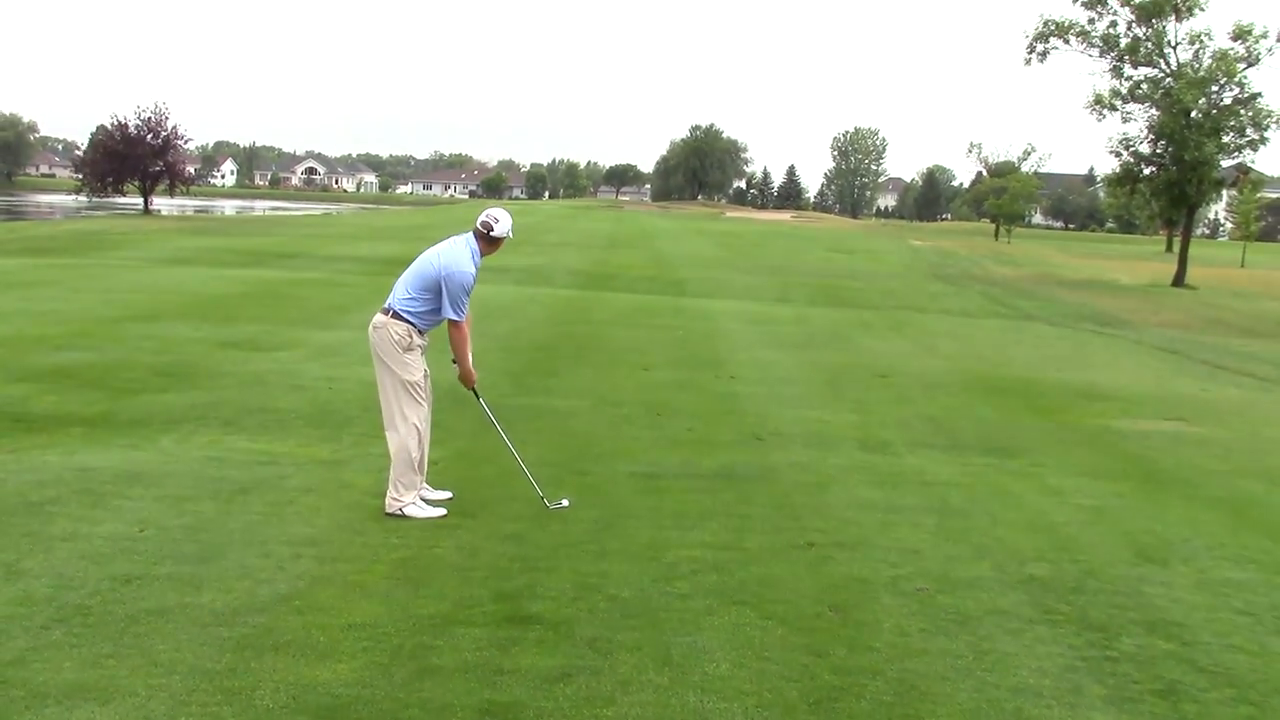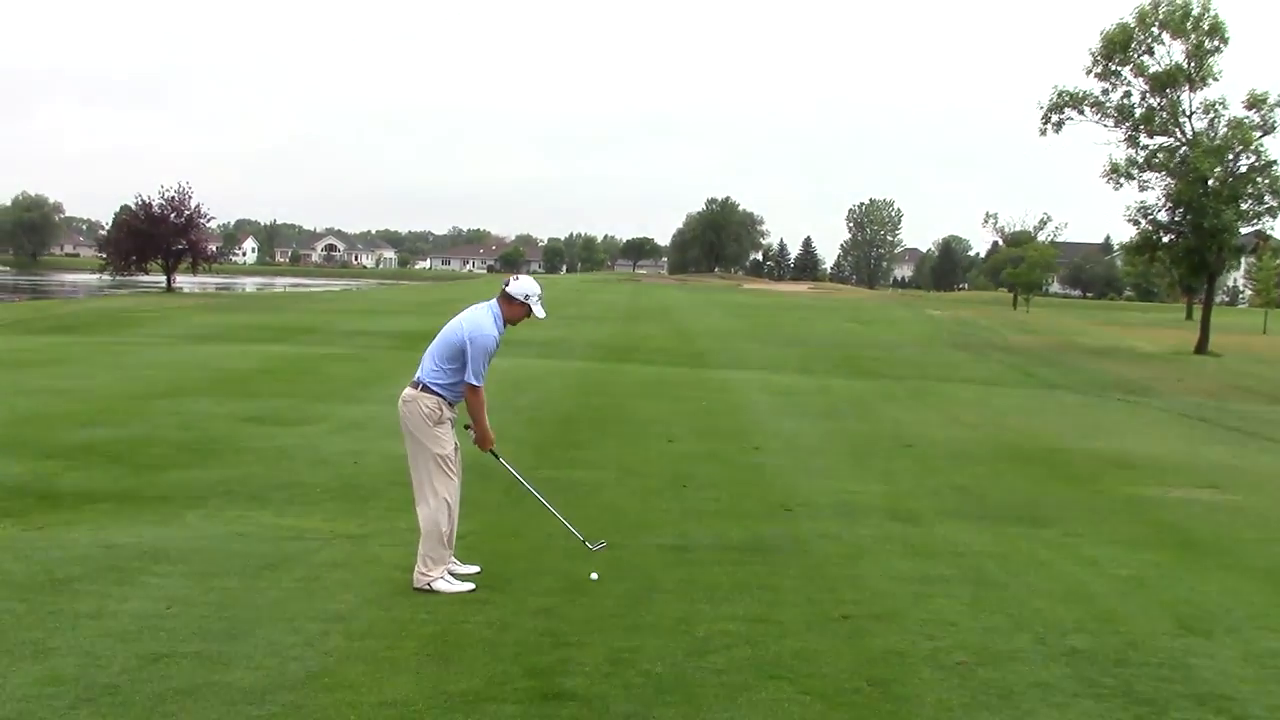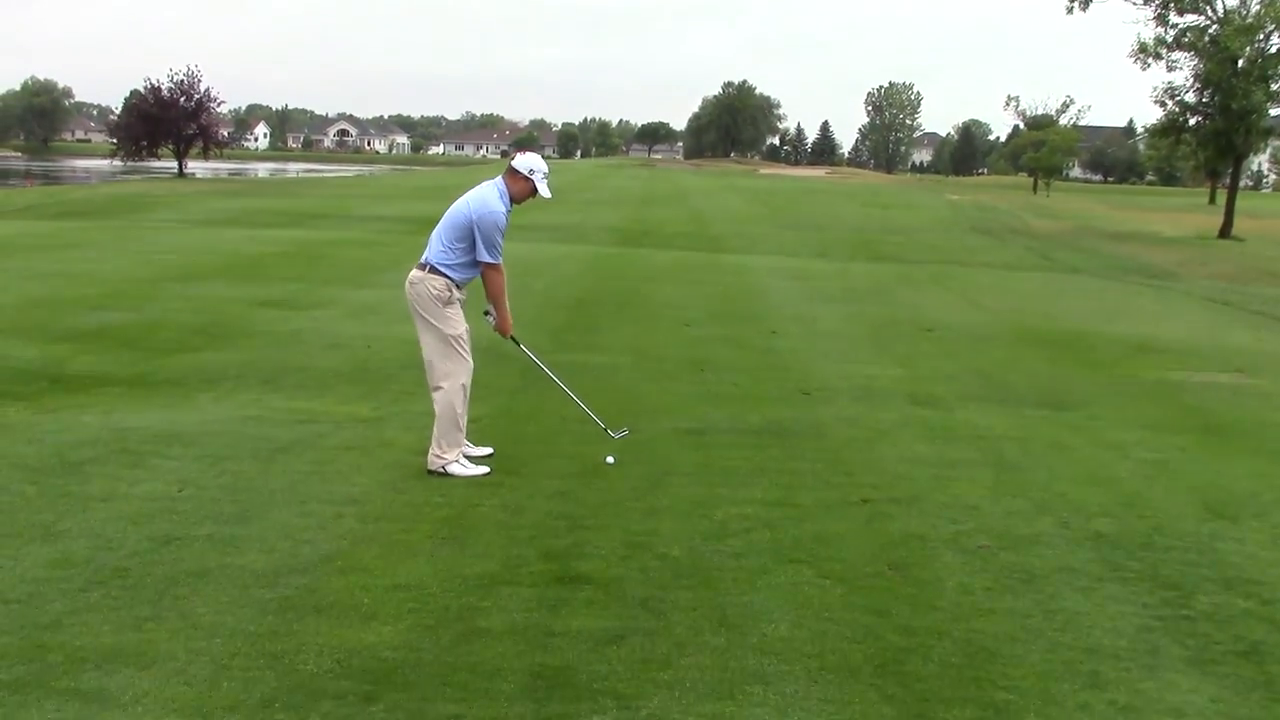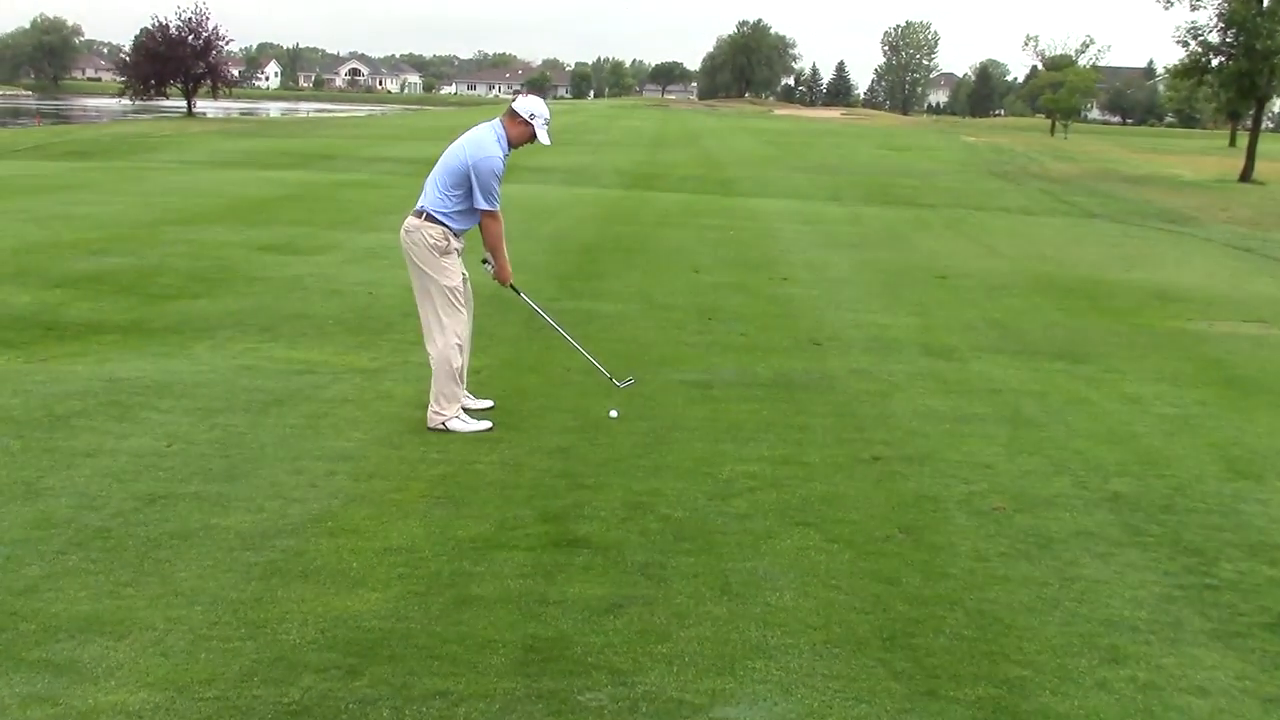
dt=0.4s
person 1, frame 1
left shoulder: (460, 246)
right shoulder: (461, 269)
left elbow: (461, 313)
right elbow: (456, 324)
left wrist: (468, 355)
right wrist: (465, 369)
left hip: (402, 330)
right hip: (397, 333)
left knee: (418, 411)
right knee: (408, 416)
left ankle: (414, 484)
right ankle: (402, 499)
person 1, frame 2
left shoulder: (483, 313)
right shoulder: (485, 332)
right elbow: (473, 389)
left wrist: (480, 425)
right wrist: (483, 431)
left hip: (432, 403)
right hip: (427, 406)
left knee: (447, 485)
right knee: (438, 490)
left ankle: (442, 559)
right ankle: (430, 573)
person 1, frame 3
left shoulder: (489, 193)
right shoulder: (492, 210)
left elbow: (487, 264)
right elbow: (492, 268)
left wrist: (495, 306)
right wrist: (503, 315)
left hip: (440, 284)
right hip: (435, 287)
left knee: (458, 368)
right knee: (453, 372)
left ankle: (454, 442)
right ankle: (444, 456)
person 1, frame 4
left shoulder: (486, 134)
right shoulder: (489, 154)
left elbow: (485, 210)
right elbow: (490, 215)
left wrist: (492, 252)
right wrist: (502, 263)
left hip: (438, 232)
right hip: (432, 235)
left knee: (459, 317)
right knee: (448, 326)
left ankle: (455, 393)
right ankle: (444, 413)
